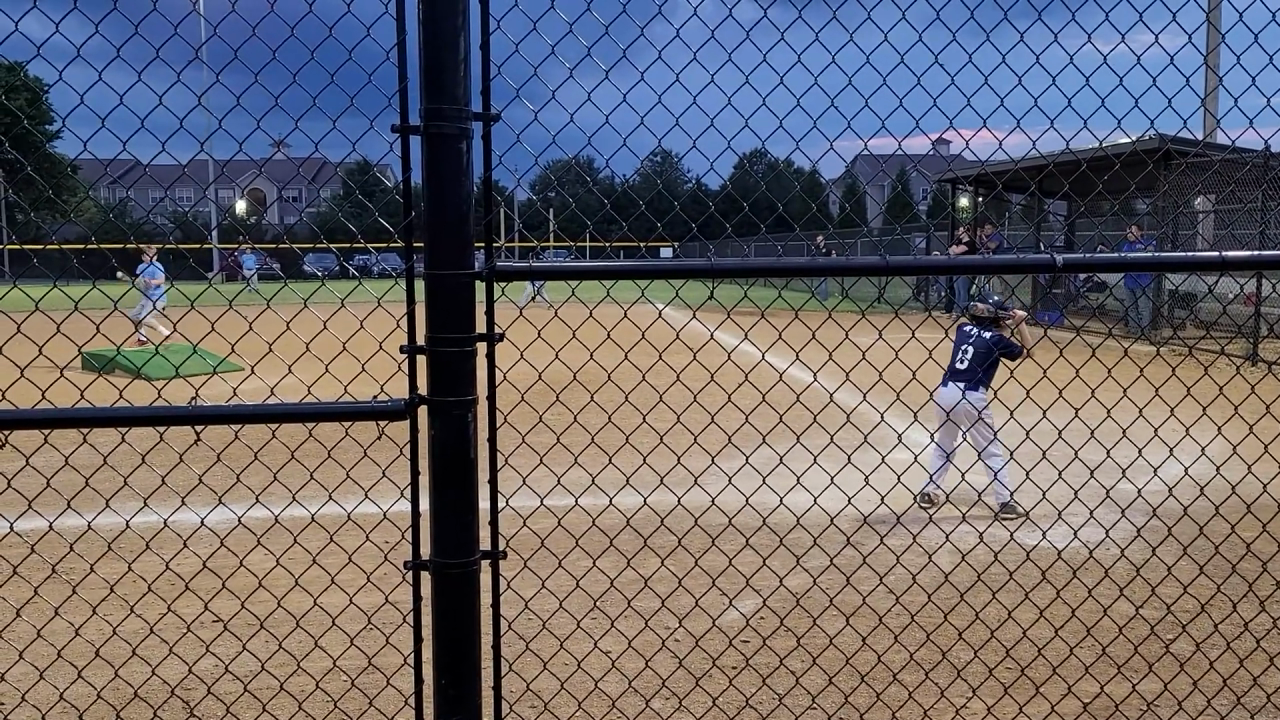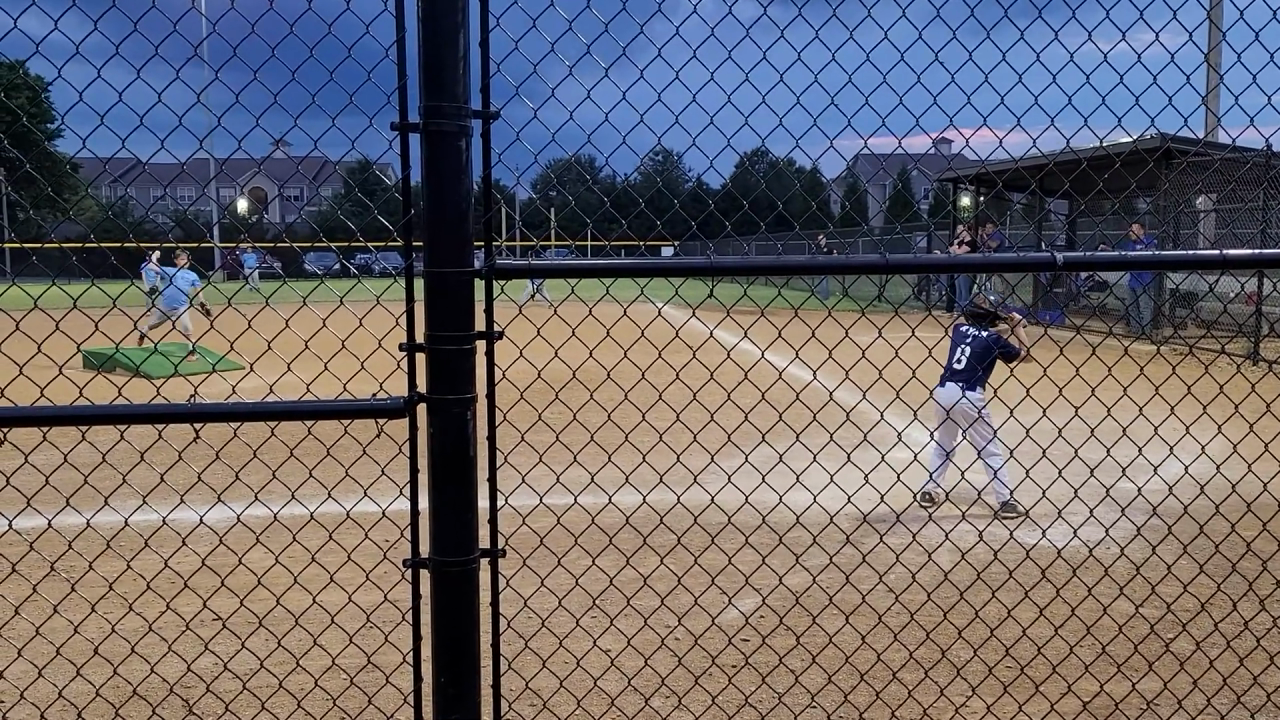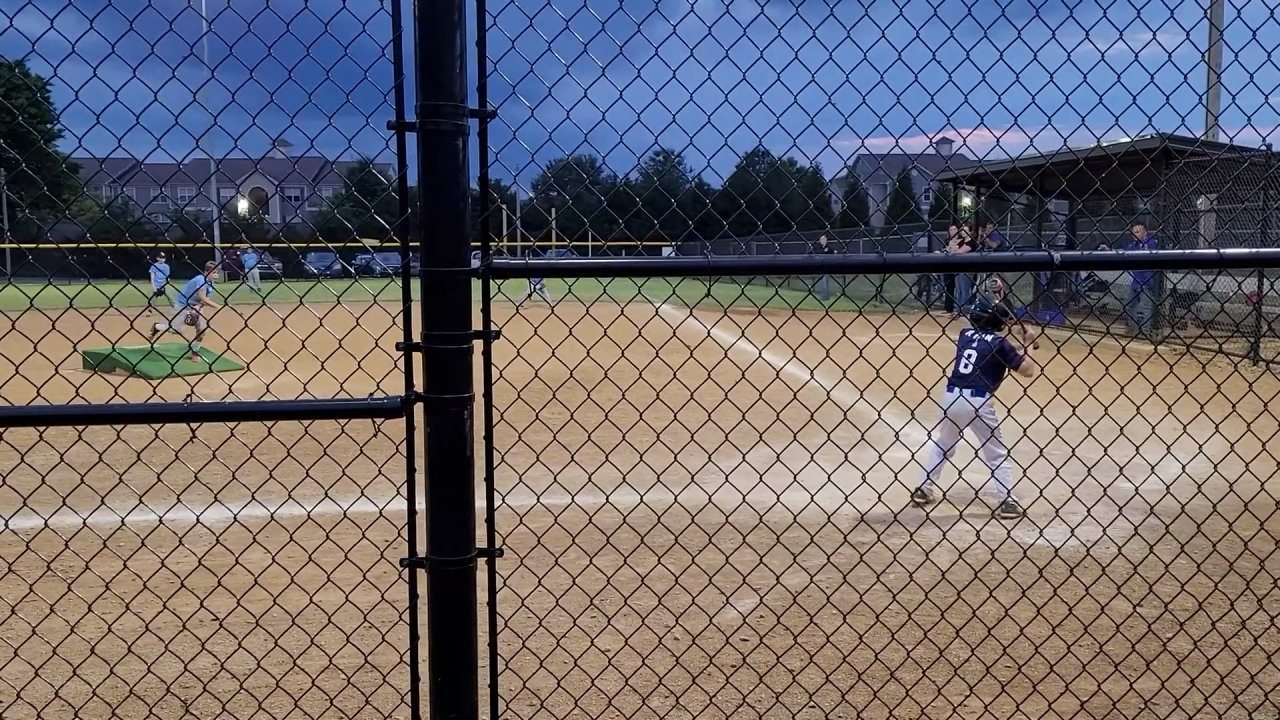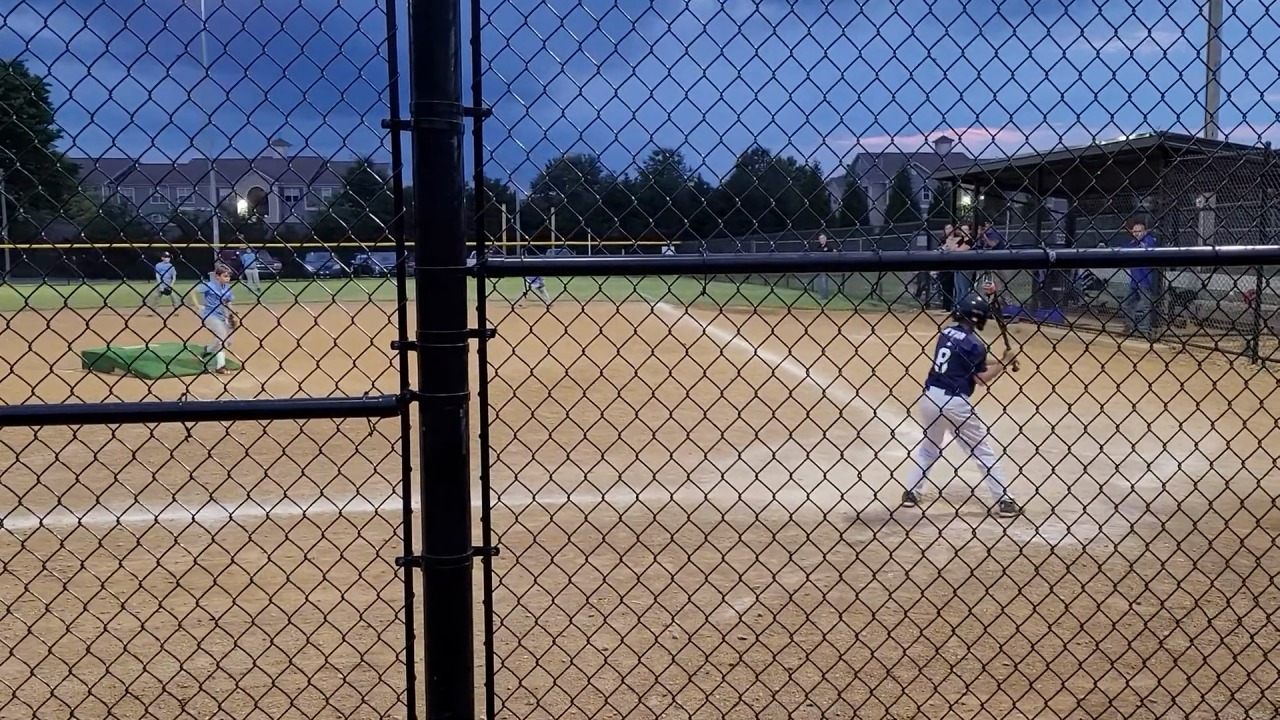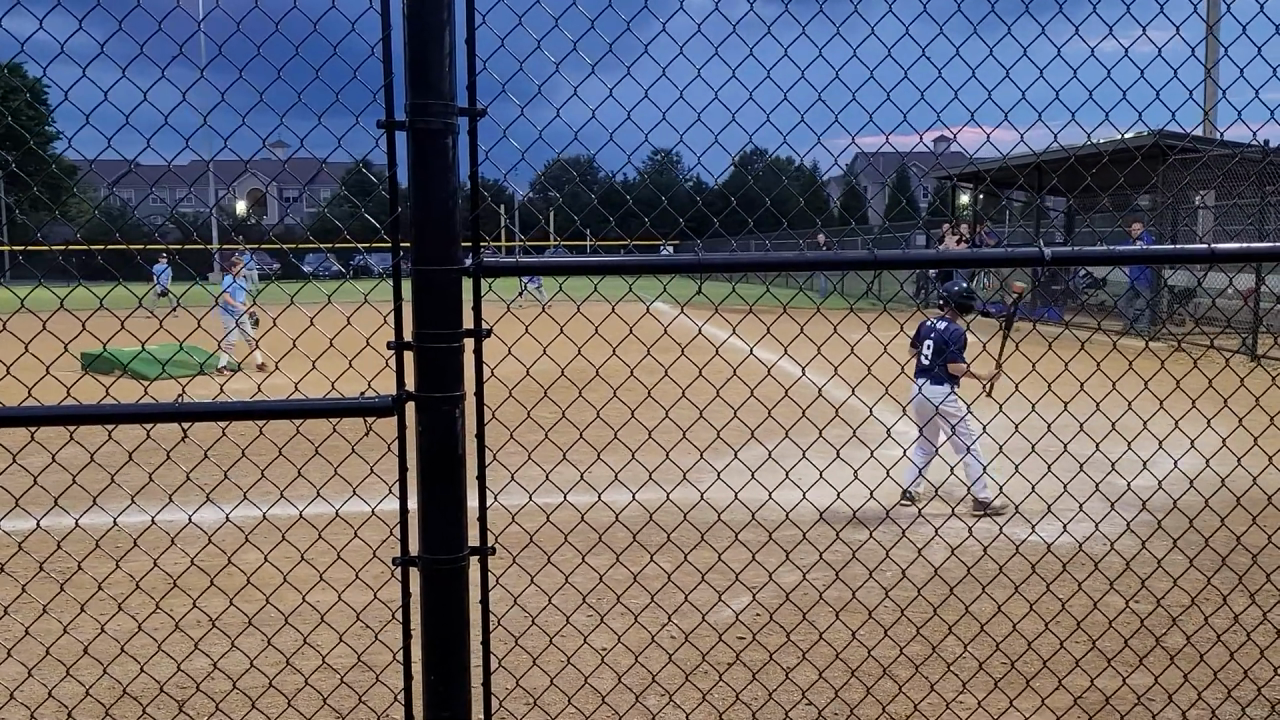
dt=0.3s
person 1, frame 1
left shoulder: (963, 328)
right shoulder: (997, 339)
right elbow: (1027, 352)
left wrist: (1009, 325)
right wrist: (1020, 324)
left hip: (946, 392)
right hip: (972, 396)
left knee: (943, 446)
right knee: (992, 451)
left ankle: (929, 493)
right ankle: (1006, 502)
person 1, frame 2
left shoulder: (958, 329)
right shoulder: (994, 339)
right elbow: (1026, 355)
left wrist: (1008, 328)
right wrist: (1018, 328)
left hip: (944, 391)
right hip: (970, 396)
left knee: (942, 445)
right knee: (991, 451)
left ankle: (929, 492)
right ankle: (1006, 502)
person 1, frame 3
left shoulder: (965, 334)
right shoulder: (1000, 343)
right elbow: (1028, 371)
left wrist: (1015, 340)
right wrist: (1027, 344)
left hip: (951, 396)
right hip: (977, 401)
left knee: (941, 445)
right knee: (997, 453)
left ankle: (923, 489)
right ankle: (1007, 502)
person 1, frame 4
left shoulder: (946, 333)
right shoulder: (974, 344)
right elbow: (980, 379)
left wrist: (994, 363)
right wrist: (1003, 365)
left hip: (929, 396)
right hip: (955, 401)
left knee: (928, 447)
right knee: (982, 449)
left ankle: (911, 492)
right ankle: (1004, 501)
person 1, frame 5
left shoulder: (926, 324)
right shoulder: (956, 332)
left elbow: (913, 353)
right elbow: (954, 368)
right wrist: (982, 376)
left hip: (920, 389)
right hip: (943, 393)
left knee: (925, 444)
right knee: (968, 445)
left ankle: (909, 491)
right ankle: (982, 499)
